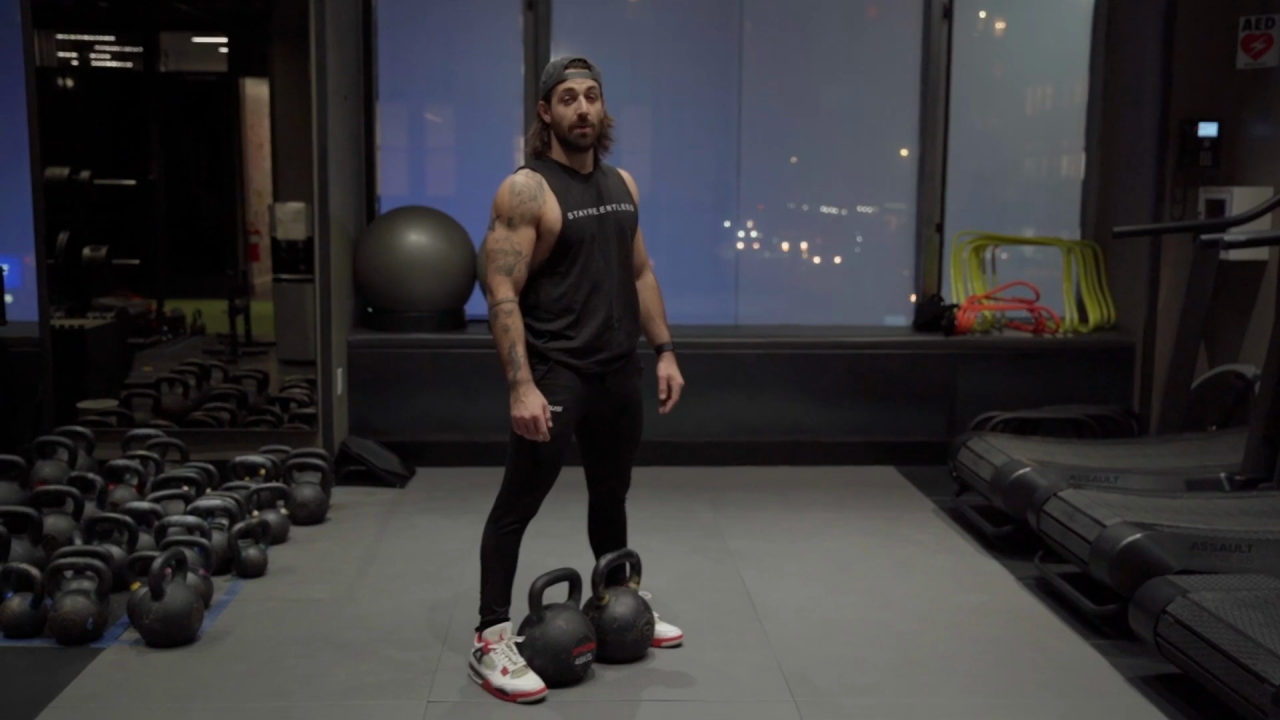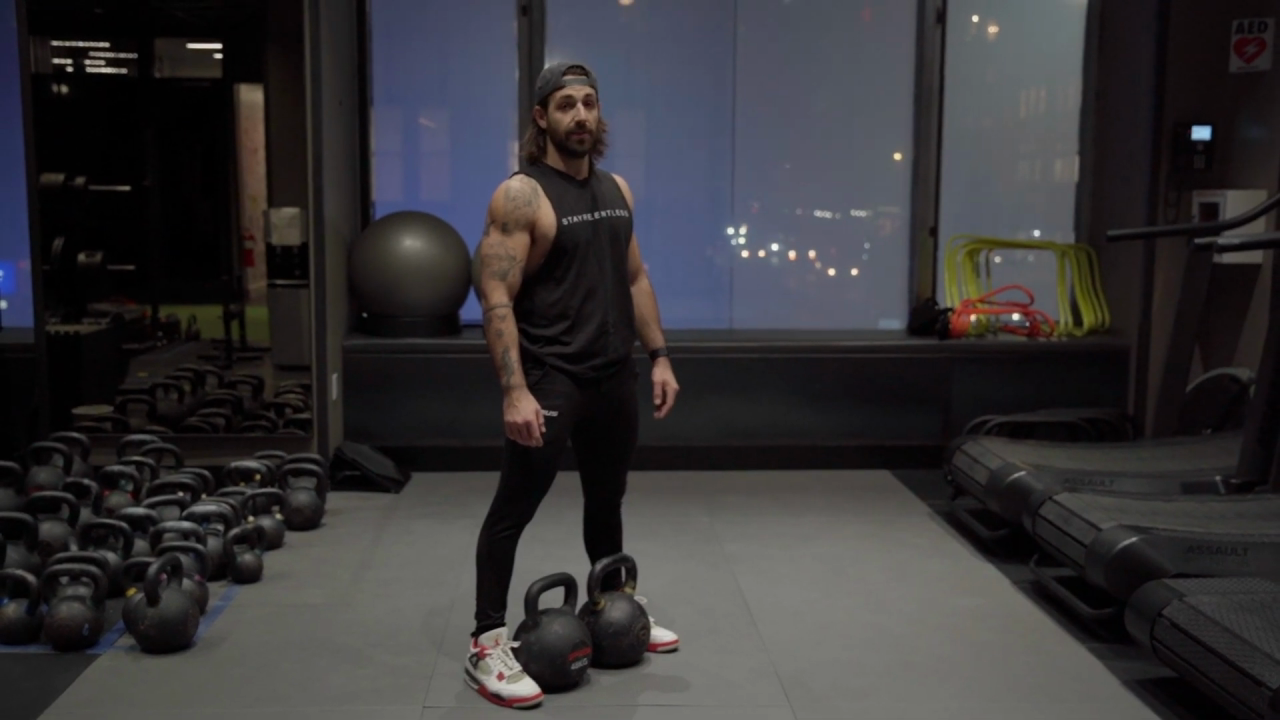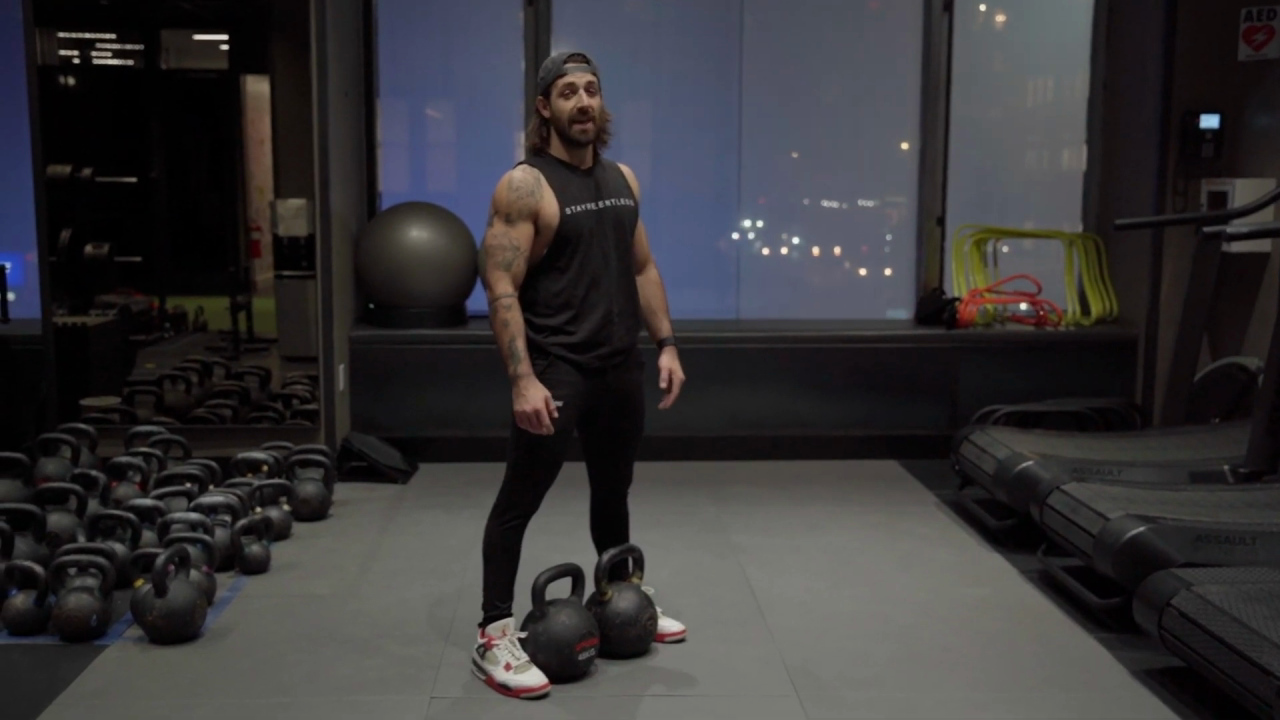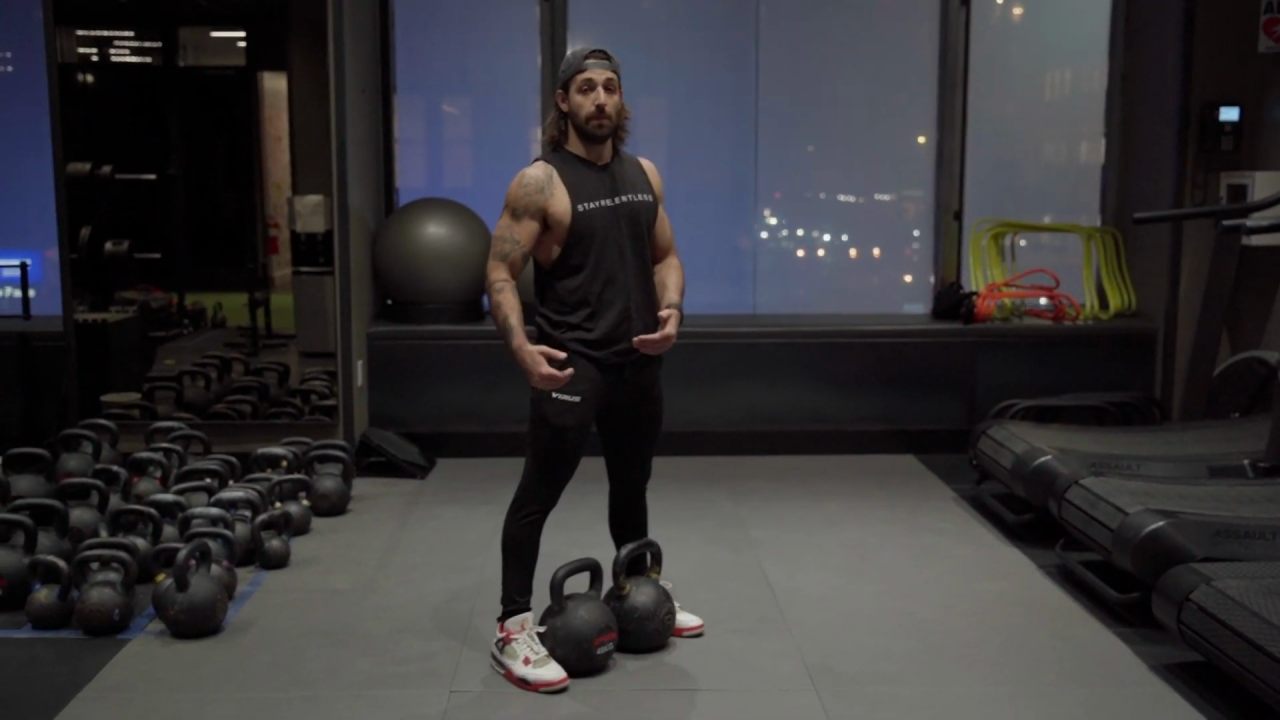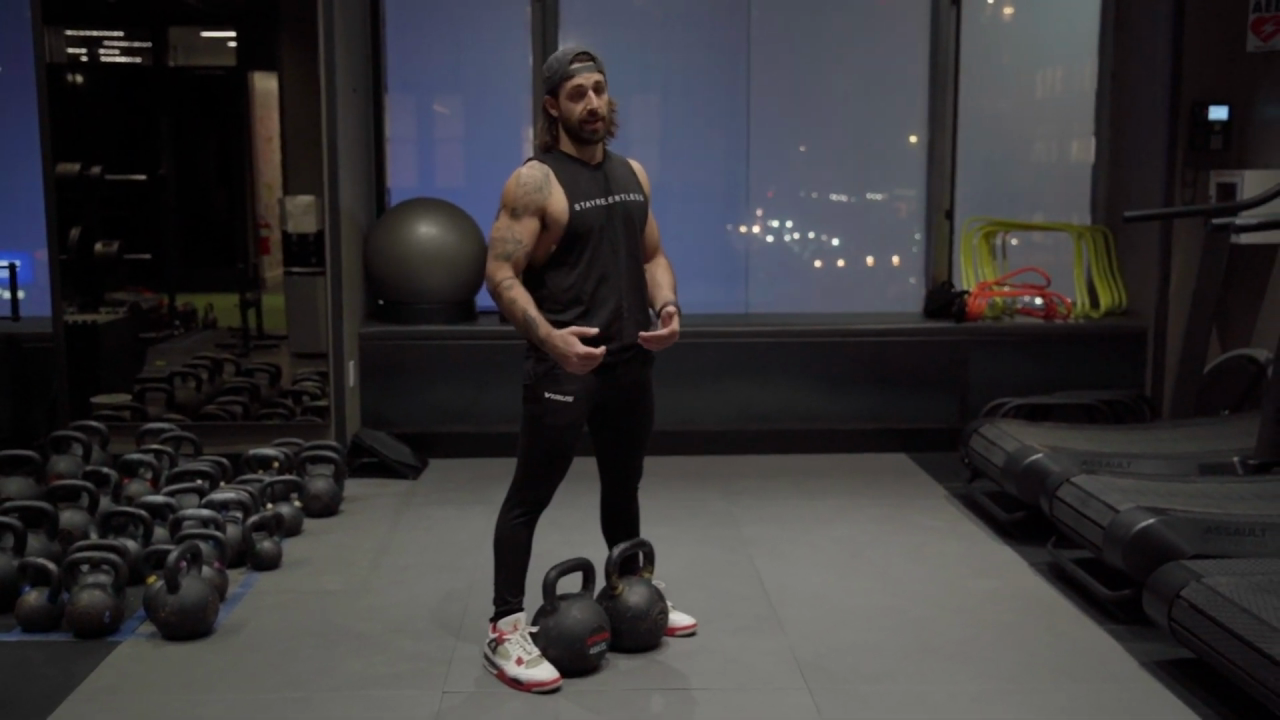
dt=1s
person 1, frame 1
left shoulder: (621, 184)
right shoulder: (525, 191)
left elbow: (640, 273)
right elbow: (501, 293)
left wrist: (664, 351)
right wrist: (521, 386)
left hip: (619, 371)
right hip: (555, 374)
left knee: (611, 496)
right knee: (518, 505)
right ankle: (490, 639)
person 1, frame 2
left shoulder: (616, 189)
right shoulder: (520, 195)
left elbow: (635, 278)
right elbow: (496, 298)
left wrist: (659, 356)
right wrist: (515, 390)
left hip: (614, 375)
right hip: (550, 379)
left knee: (606, 499)
right knee: (513, 510)
right ankle: (487, 645)
person 1, frame 3
left shoulder: (622, 178)
right shoulder: (523, 185)
left elbow: (642, 267)
right elbow: (501, 288)
left wrist: (666, 344)
right wrist: (523, 378)
left hip: (620, 365)
right hip: (555, 369)
left knee: (613, 489)
right knee: (519, 500)
right ankle: (493, 635)
person 1, frame 4
left shoulder: (644, 174)
right shoulder: (539, 182)
left elbow: (664, 256)
right elbow: (500, 272)
left wrist: (670, 309)
right wrist: (521, 347)
left hip: (638, 360)
right hip: (572, 364)
left knee: (632, 484)
right knee: (538, 494)
right ankle: (512, 630)
person 1, frame 5
left shoulder: (632, 173)
right shoulder: (534, 181)
left elbow: (651, 254)
right elbow: (501, 272)
left wrist: (667, 306)
right wrist: (549, 337)
left hip: (631, 358)
right hip: (566, 364)
left knee: (623, 484)
right knee: (530, 495)
right ankle: (505, 630)
